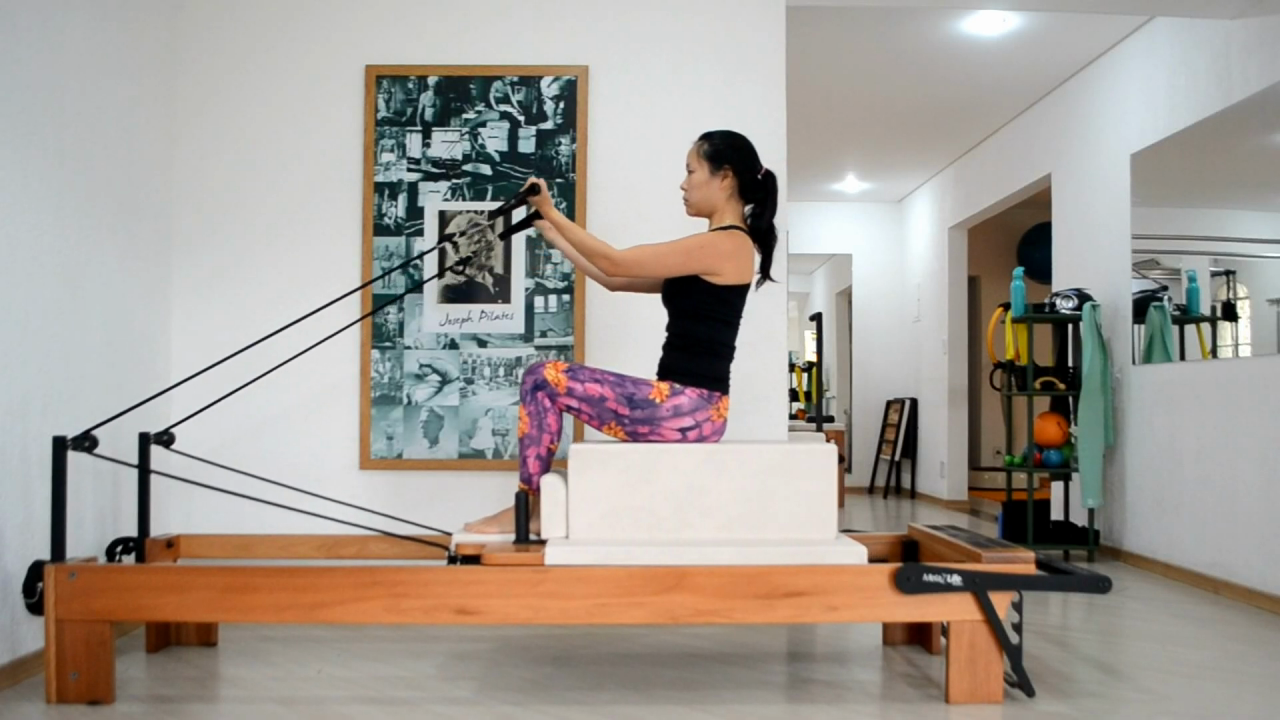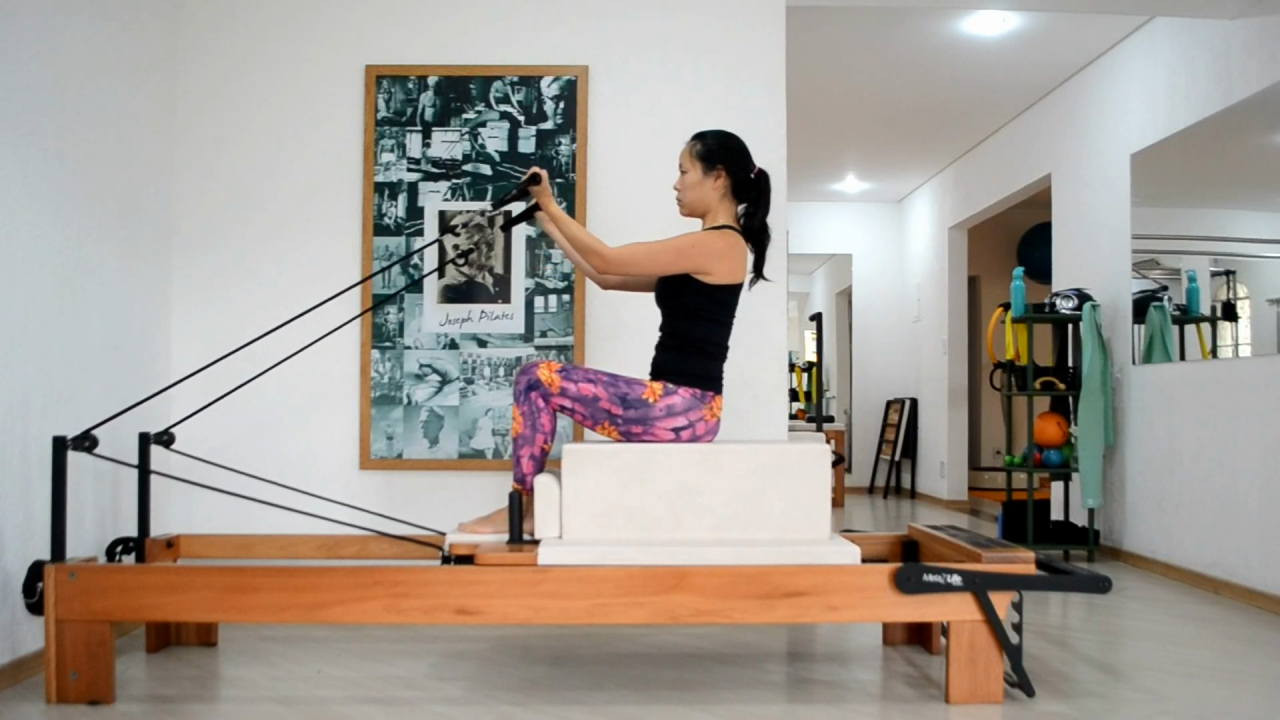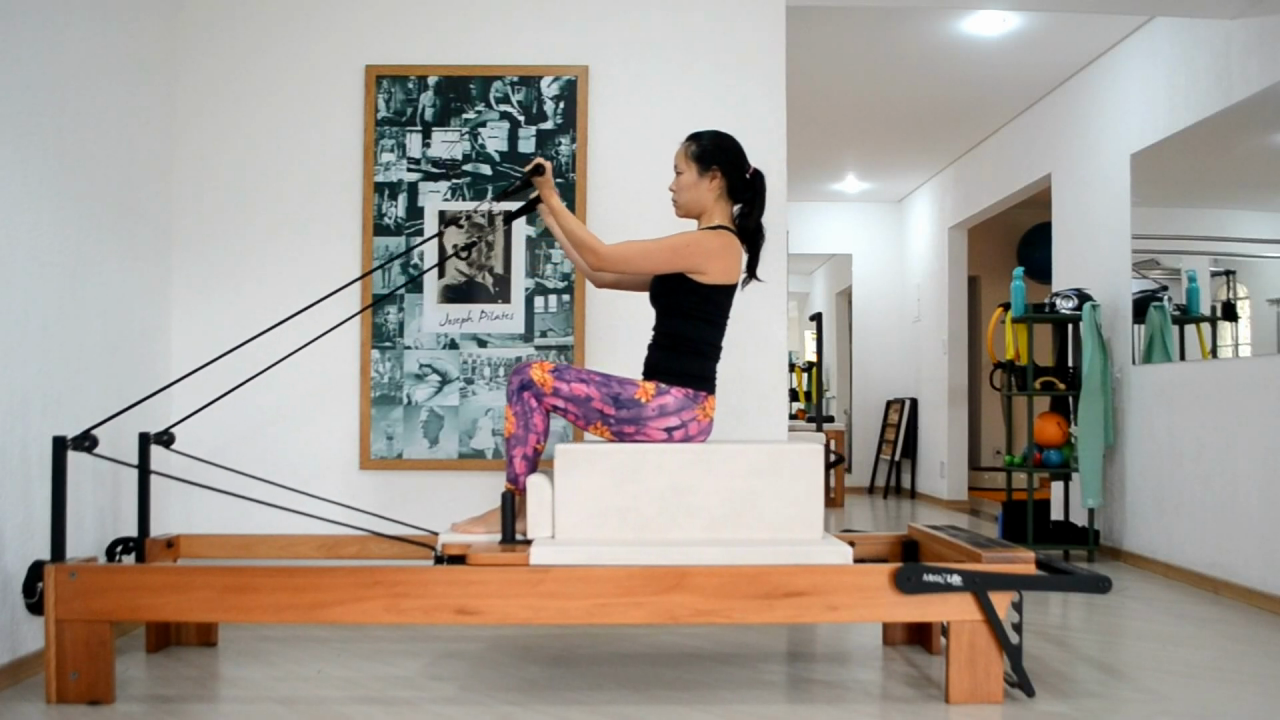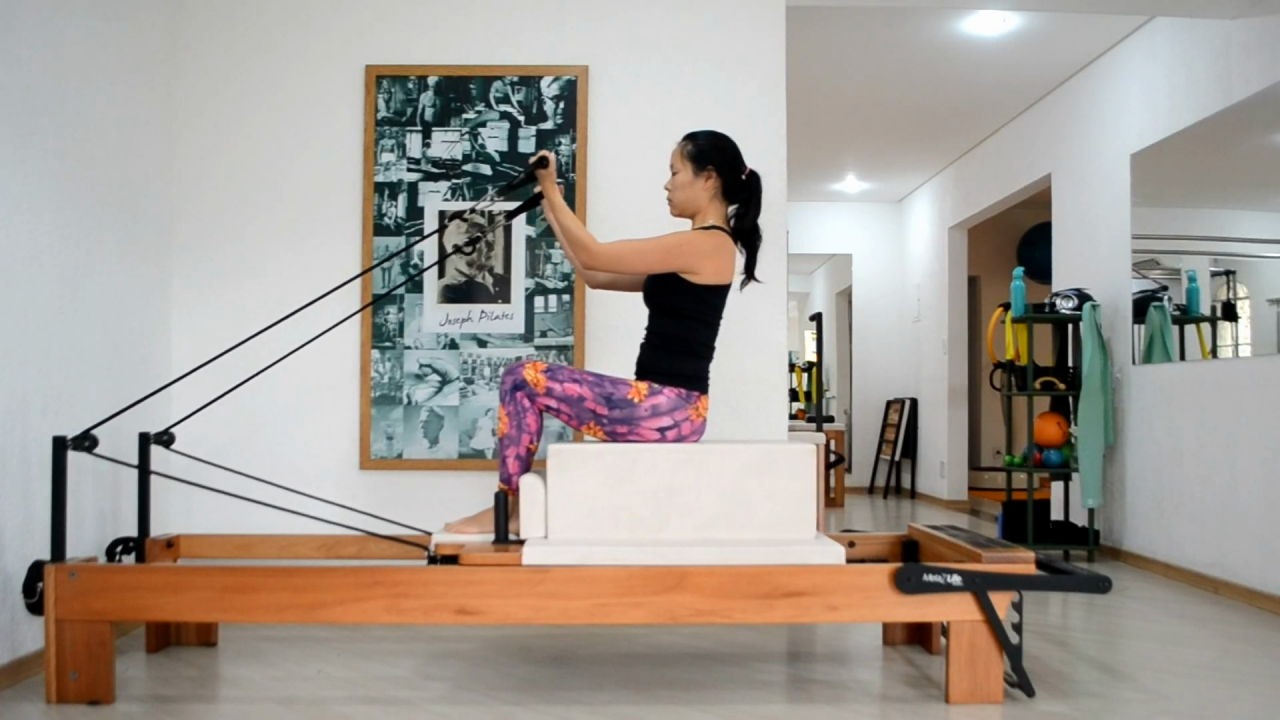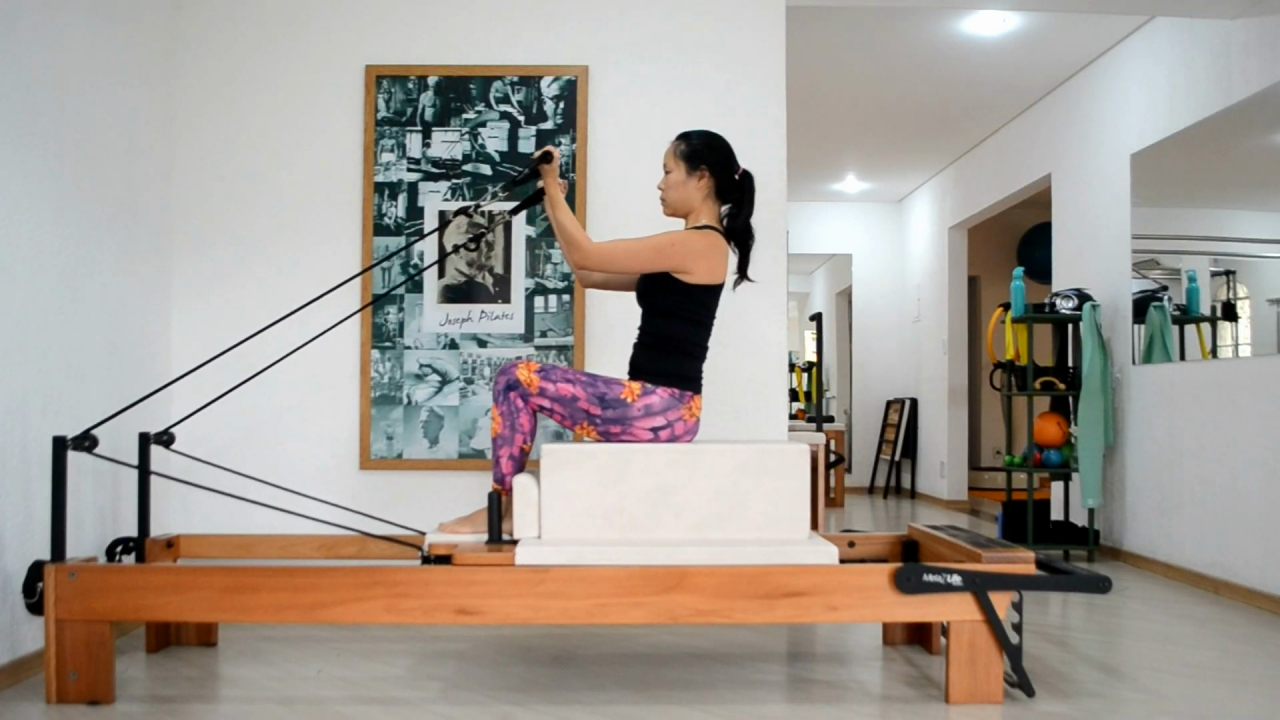
dt=0.2s
person 1, frame 1
left shoulder: (726, 244)
right shoulder: (710, 252)
left elbow: (615, 263)
right elbow: (615, 279)
left wrist: (552, 213)
right wrist: (552, 234)
left hip: (689, 407)
right hip: (683, 405)
left knee: (544, 379)
right knee: (547, 382)
left ankle: (530, 508)
right ankle: (534, 506)
person 1, frame 2
left shoulder: (719, 244)
right shoulder: (703, 250)
left elbow: (607, 260)
right elbow: (608, 277)
left wrist: (550, 205)
right wrist: (549, 225)
left hip: (682, 408)
right hip: (678, 405)
left knee: (538, 379)
right knee: (544, 382)
left ankle: (523, 508)
right ankle: (528, 507)
person 1, frame 3
left shoulder: (714, 244)
right shoulder: (698, 251)
left elbow: (601, 257)
right elbow: (602, 275)
left wrist: (551, 197)
right wrist: (549, 217)
left hip: (675, 408)
right hip: (671, 405)
left knee: (531, 379)
right knee: (538, 382)
left ankle: (516, 508)
right ankle: (522, 505)
person 1, frame 4
left shoulder: (707, 244)
right shoulder: (694, 251)
left elbow: (593, 256)
right elbow: (596, 275)
left wrist: (552, 192)
right wrist: (550, 212)
left hip: (668, 408)
right hip: (664, 405)
left knee: (523, 379)
right knee: (530, 382)
left ankle: (510, 508)
right ankle: (515, 506)
person 1, frame 5
left shoulder: (699, 244)
right shoulder: (686, 250)
left elbow: (585, 256)
right elbow: (590, 274)
left wrist: (552, 188)
right wrist: (552, 205)
left hip: (661, 408)
right hip: (659, 405)
left knee: (516, 379)
right knee: (523, 383)
left ankle: (503, 508)
right ankle: (510, 506)
